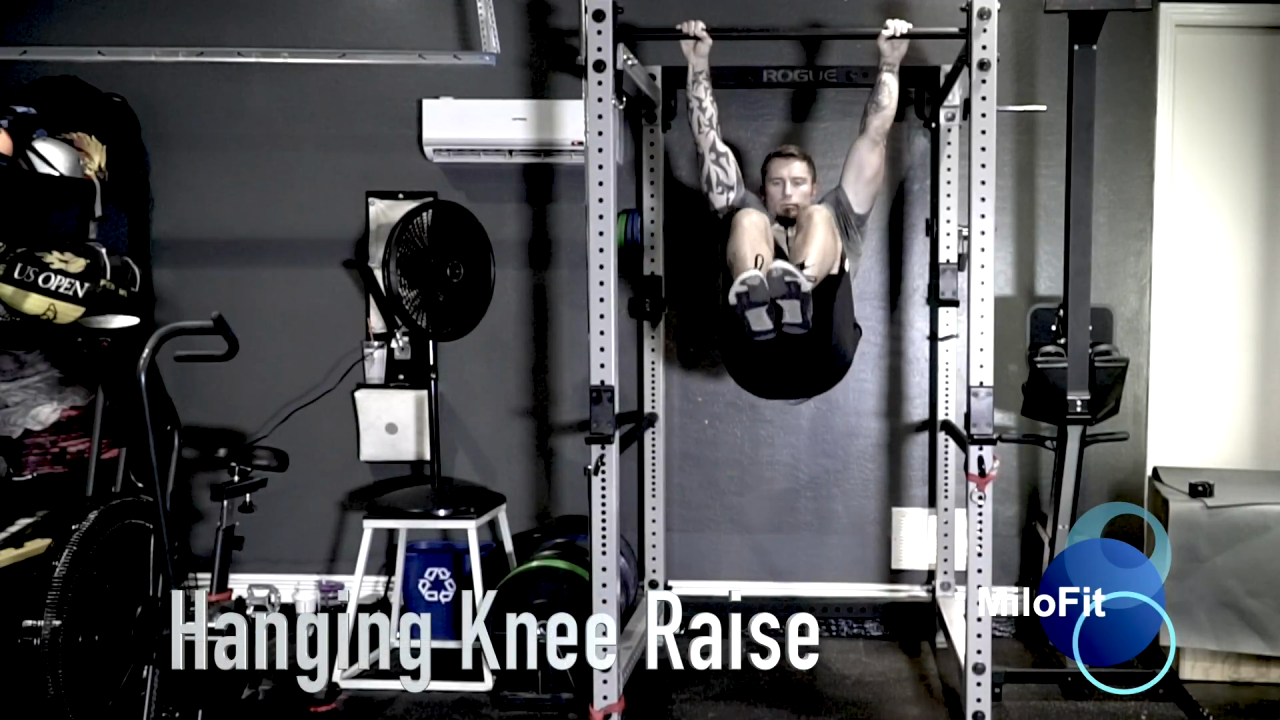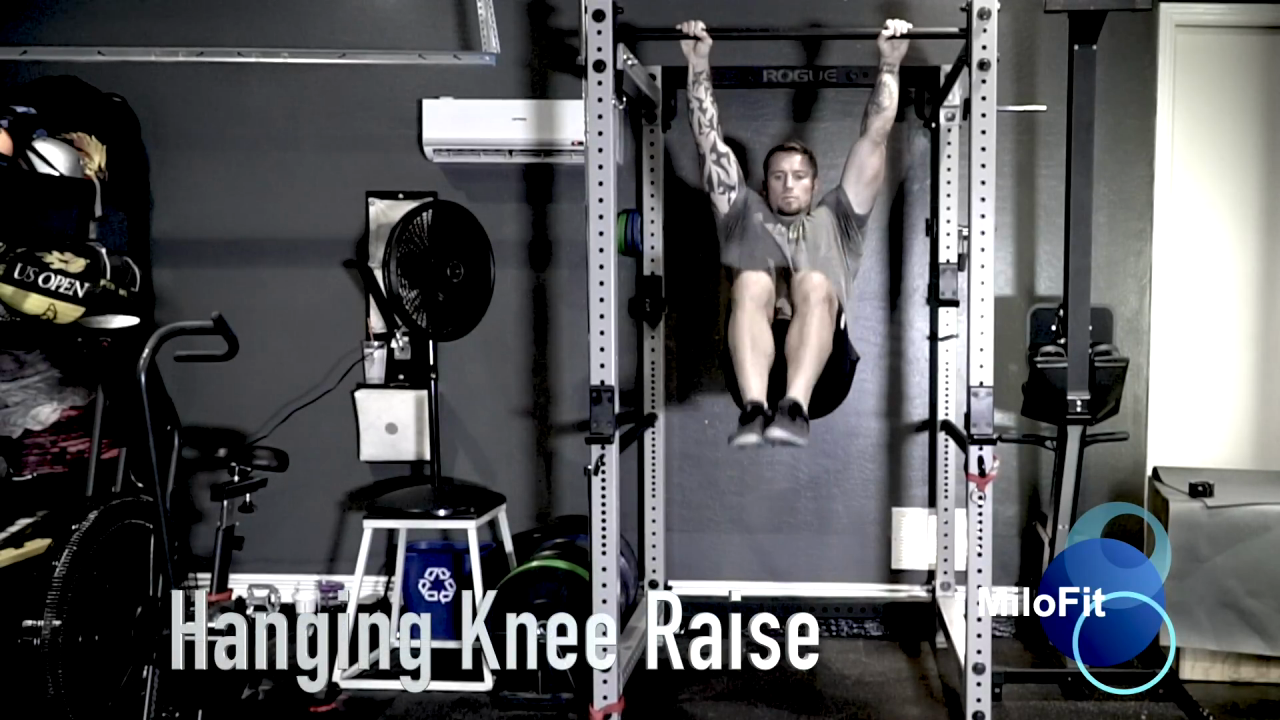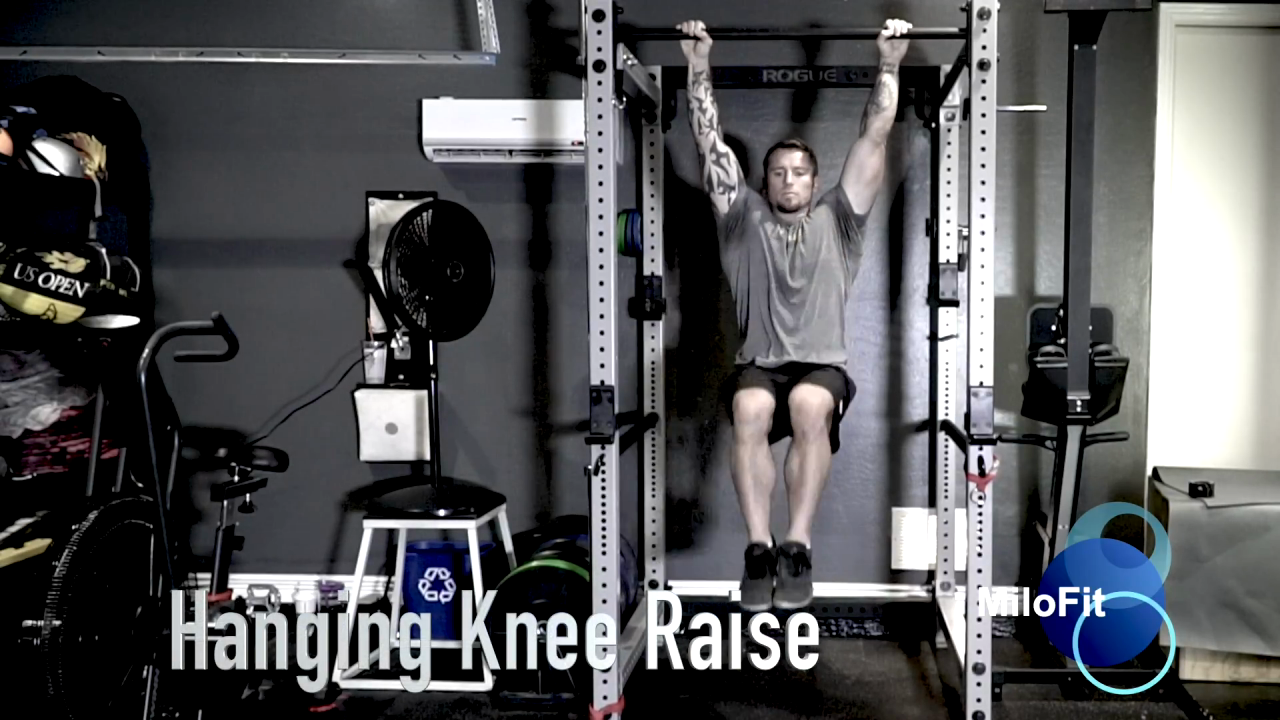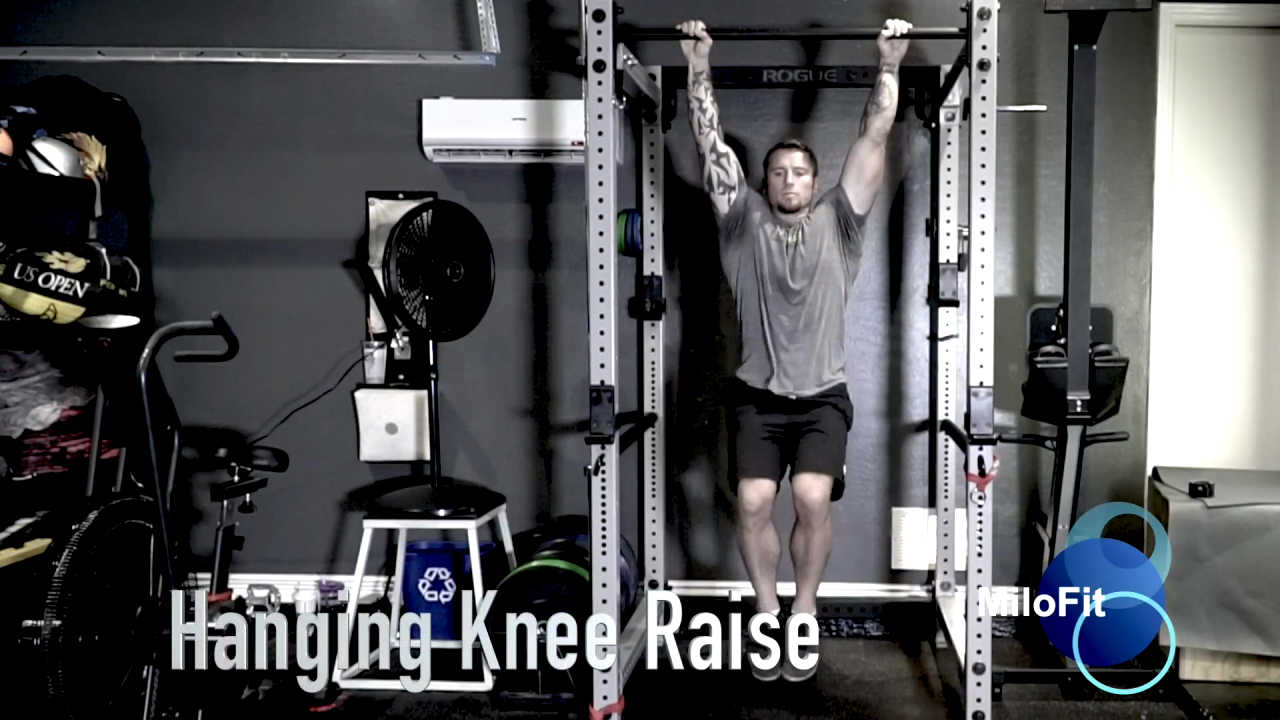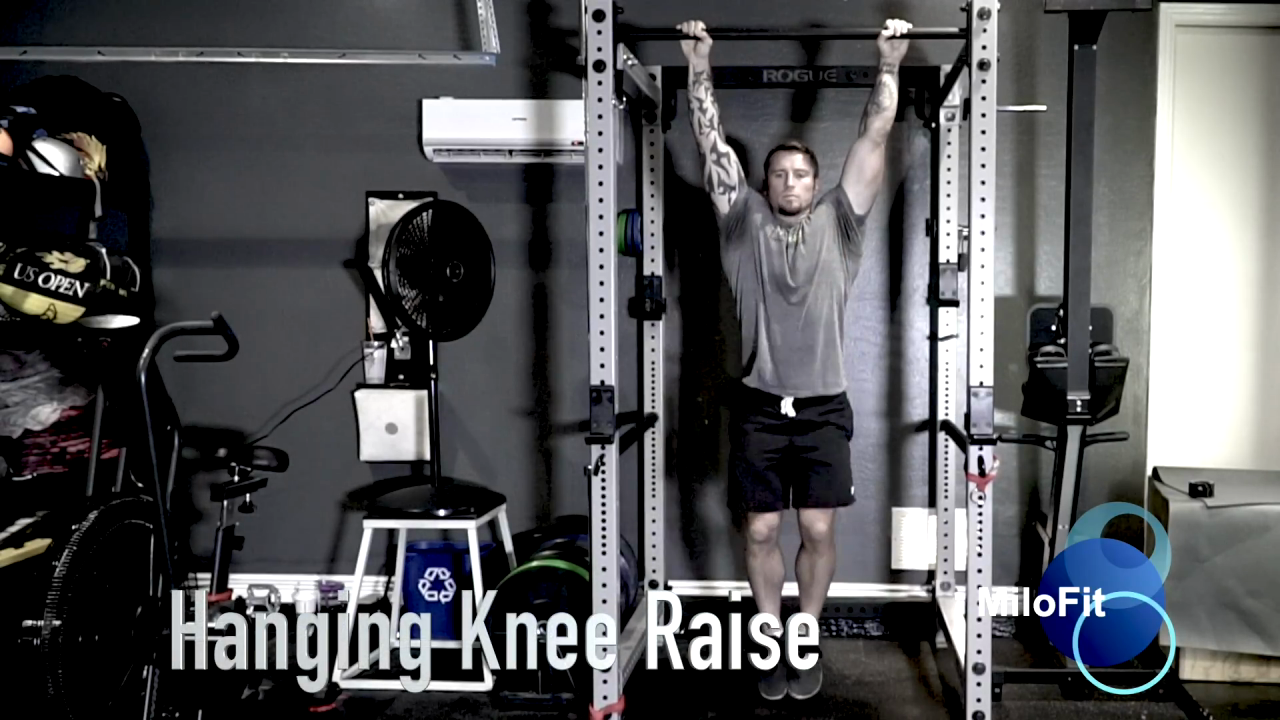
dt=0.2s
person 1, frame 1
left shoulder: (836, 213)
right shoulder: (747, 210)
left elbow: (873, 138)
right elbow: (709, 143)
left wrist: (889, 63)
right wrist: (698, 65)
left hip: (821, 354)
right hip: (757, 329)
left knee: (815, 230)
right knee: (747, 226)
left ankle: (798, 293)
right ankle: (754, 293)
person 1, frame 2
left shoulder: (837, 216)
right shoulder: (743, 215)
left elbow: (873, 140)
right elbow: (710, 142)
left wrist: (889, 64)
right wrist: (698, 64)
left knee: (812, 285)
right knee: (752, 285)
left ankle: (792, 410)
right ankle: (755, 411)
person 1, frame 3
left shoulder: (837, 216)
right shoulder: (743, 217)
left elbow: (873, 140)
right elbow: (711, 146)
left wrist: (889, 65)
right wrist: (699, 67)
left hip: (820, 367)
right hip: (758, 366)
left knee: (807, 410)
right knee: (752, 415)
left ankle: (796, 549)
right ankle: (759, 550)
person 1, frame 4
left shoulder: (838, 217)
right shoulder: (744, 218)
left elbow: (873, 137)
right elbow: (712, 145)
left wrist: (889, 65)
right wrist: (699, 67)
left hip: (822, 394)
right hip: (758, 393)
left knee: (812, 499)
right knee: (753, 502)
left ankle: (803, 622)
right ankle: (767, 623)
person 1, frame 5
left shoulder: (839, 219)
right shoulder: (744, 218)
left elbow: (874, 138)
right elbow: (712, 144)
left wrist: (889, 66)
right wrist: (699, 67)
left hip: (822, 406)
right hip: (759, 404)
left knee: (818, 531)
right knee: (761, 531)
right ankle: (771, 643)
